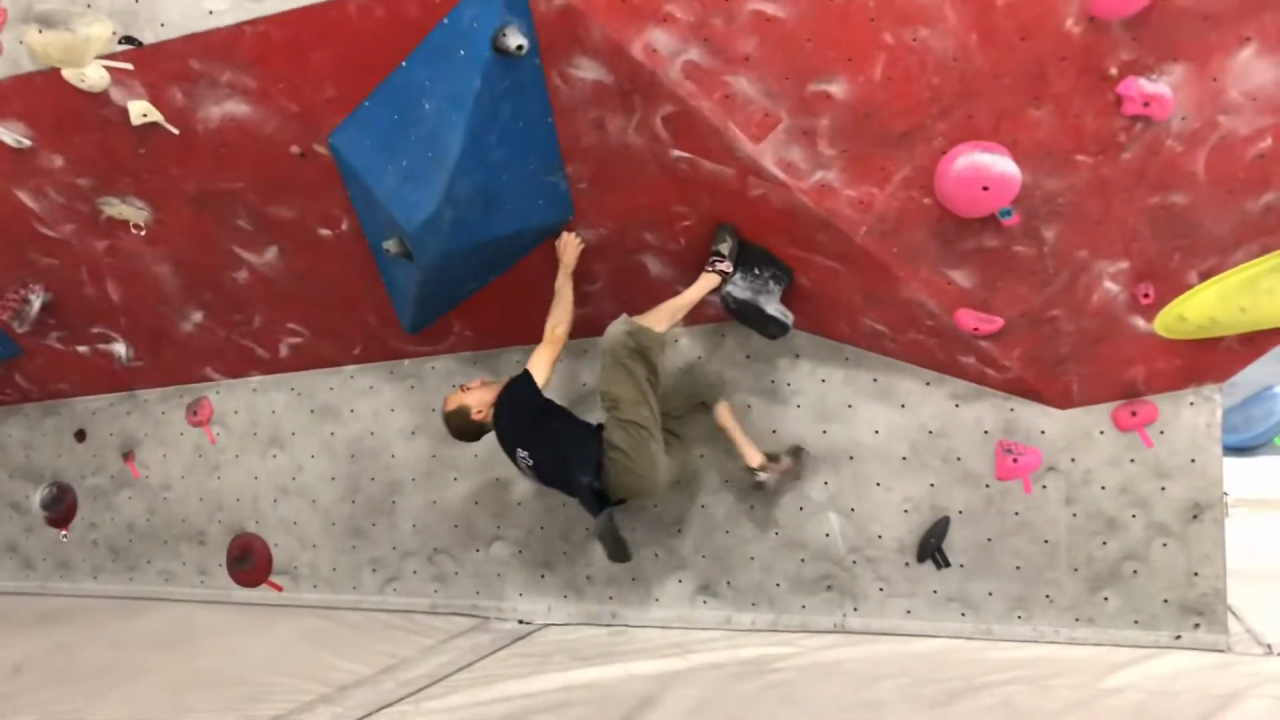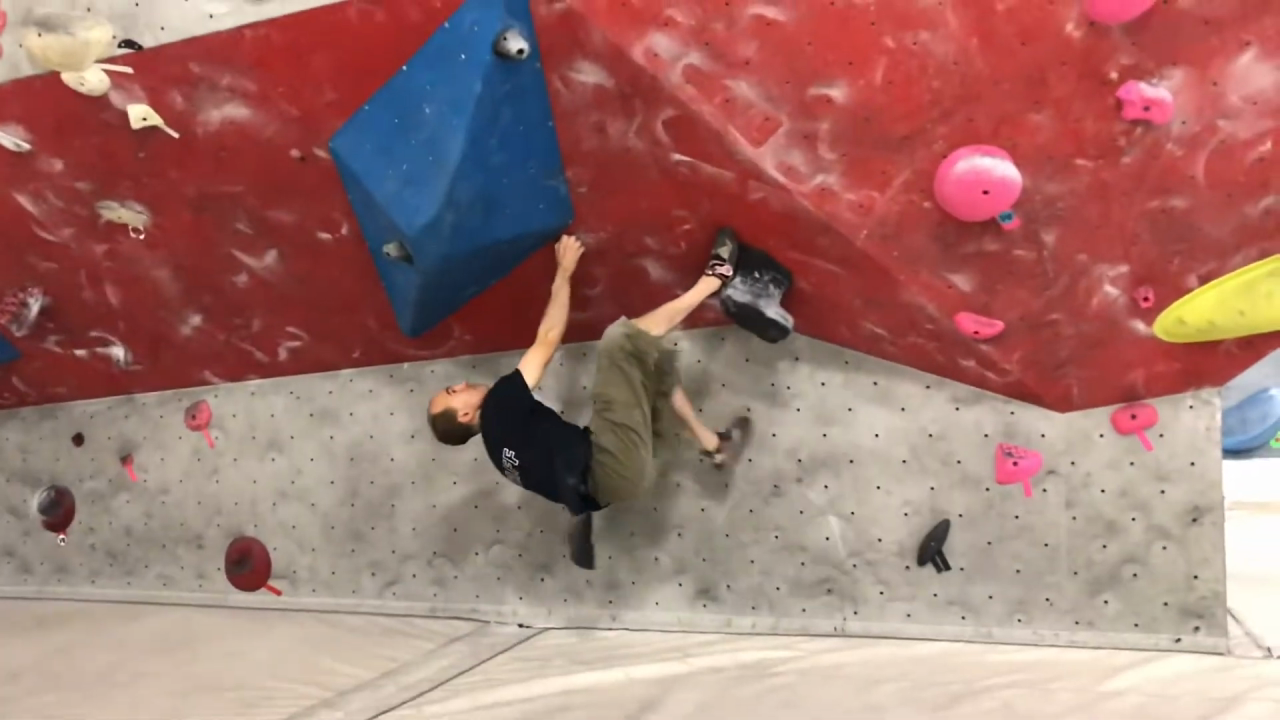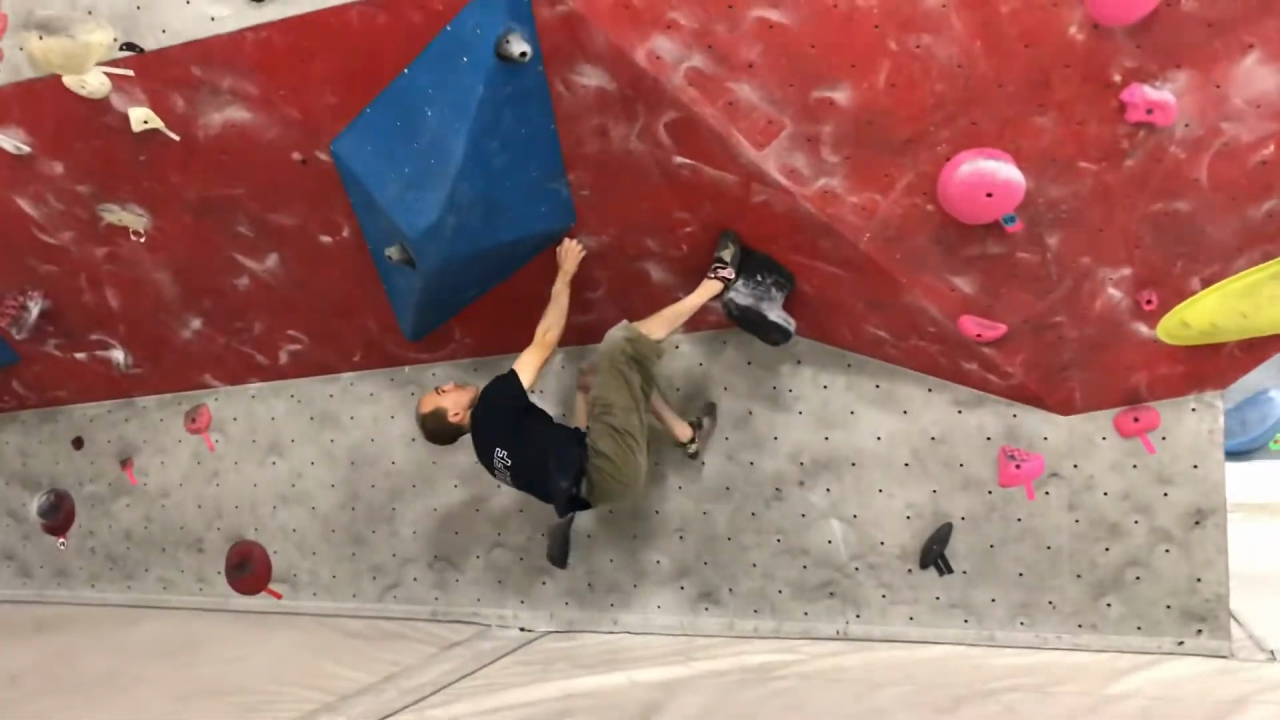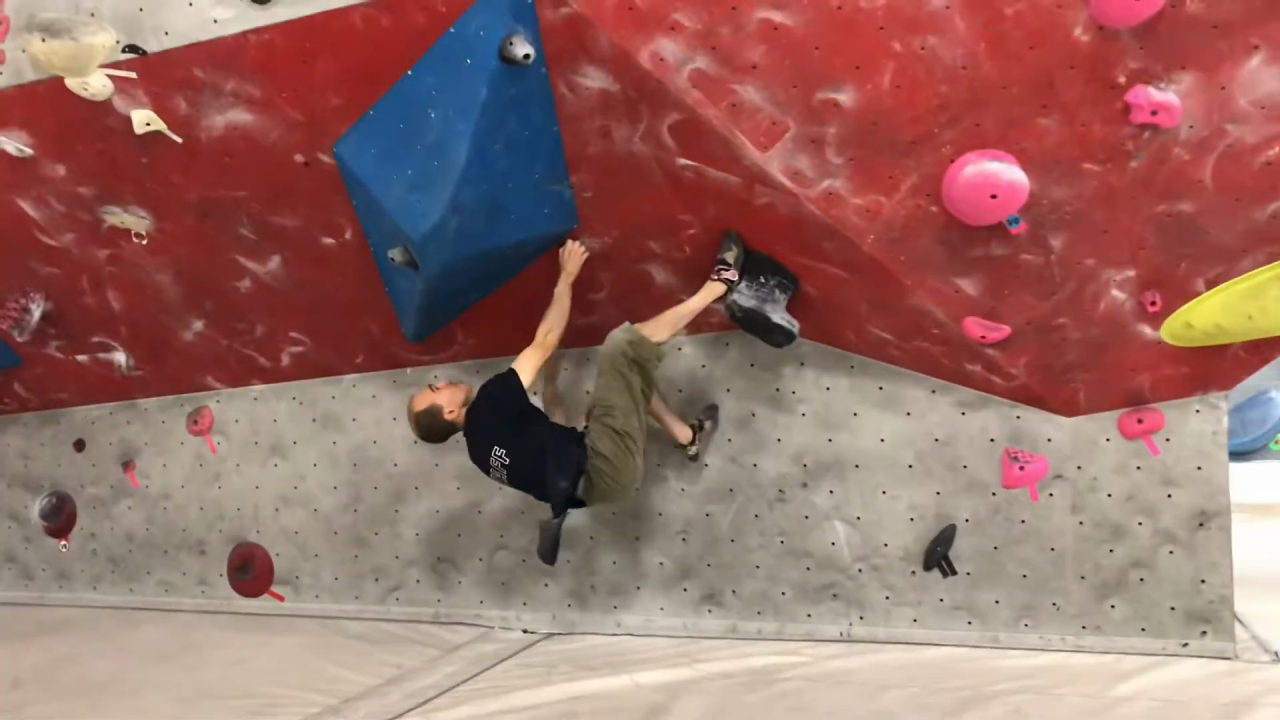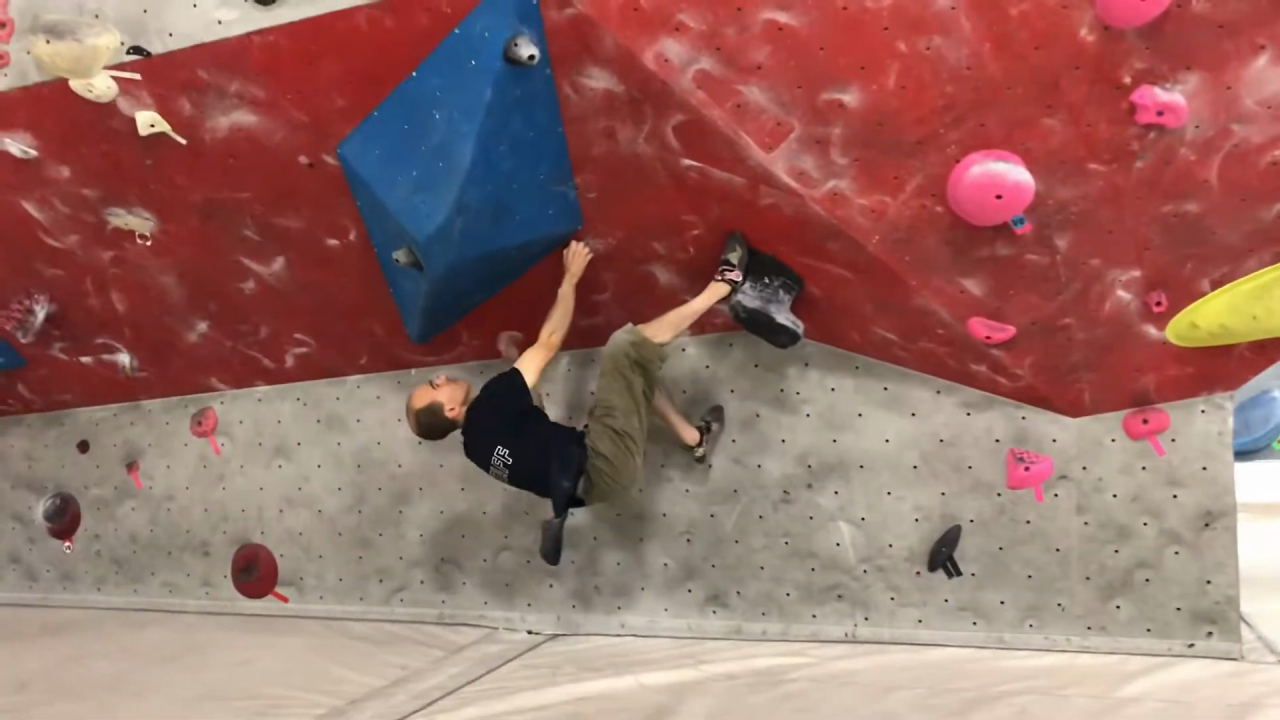
dt=0.1s
person 1, frame 1
left shoulder: (517, 441)
right shoulder: (515, 407)
right elbow: (555, 338)
left wrist: (638, 377)
right wrist: (566, 268)
left hip: (630, 469)
right hip: (631, 471)
left knee: (700, 385)
right knee: (622, 335)
left ankle: (759, 464)
right ankle: (710, 277)
person 1, frame 2
left shoulder: (502, 435)
right shoulder: (498, 408)
right elbow: (548, 340)
right wrist: (564, 272)
left hip: (606, 473)
right hip: (620, 468)
left knee: (657, 364)
right knee: (622, 338)
left ankle: (713, 445)
right ankle: (712, 280)
person 1, frame 3
left shoulder: (491, 445)
right shoulder: (490, 414)
right elbow: (544, 341)
left wrist: (583, 393)
right wrist: (564, 275)
right hip: (607, 474)
left knee: (613, 383)
right knee: (621, 342)
left ankle: (686, 435)
right ankle: (714, 282)
person 1, frame 4
left shoulder: (480, 449)
right shoulder: (490, 406)
right elbow: (546, 343)
left wrist: (549, 381)
right wrist: (567, 276)
left hip: (592, 478)
right hip: (608, 473)
left knee: (627, 365)
right knee: (623, 345)
left ankle: (687, 436)
right ankle: (716, 283)
person 1, frame 5
left shoulder: (477, 445)
right shoulder: (490, 407)
right elbow: (550, 342)
left wrist: (517, 364)
right wrist: (570, 276)
left hip: (593, 478)
right hip: (607, 469)
left knee: (637, 363)
right knee: (625, 345)
left ankle: (693, 438)
right ankle: (721, 284)
